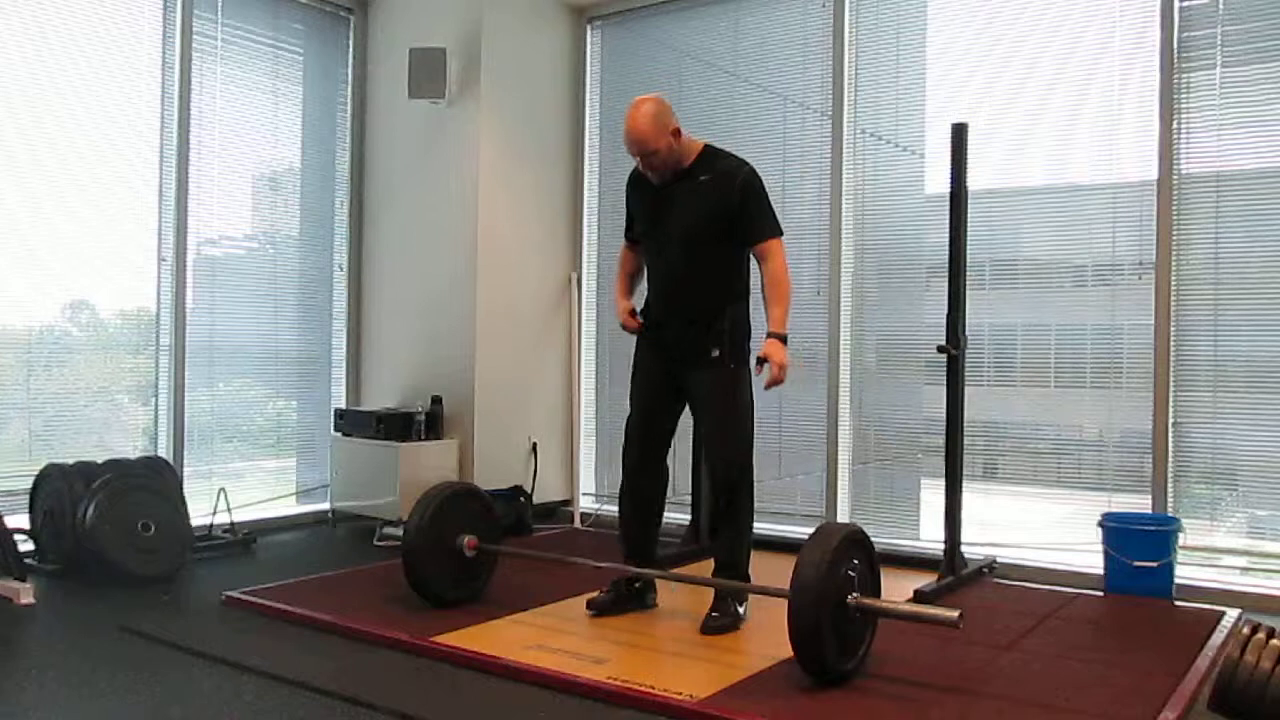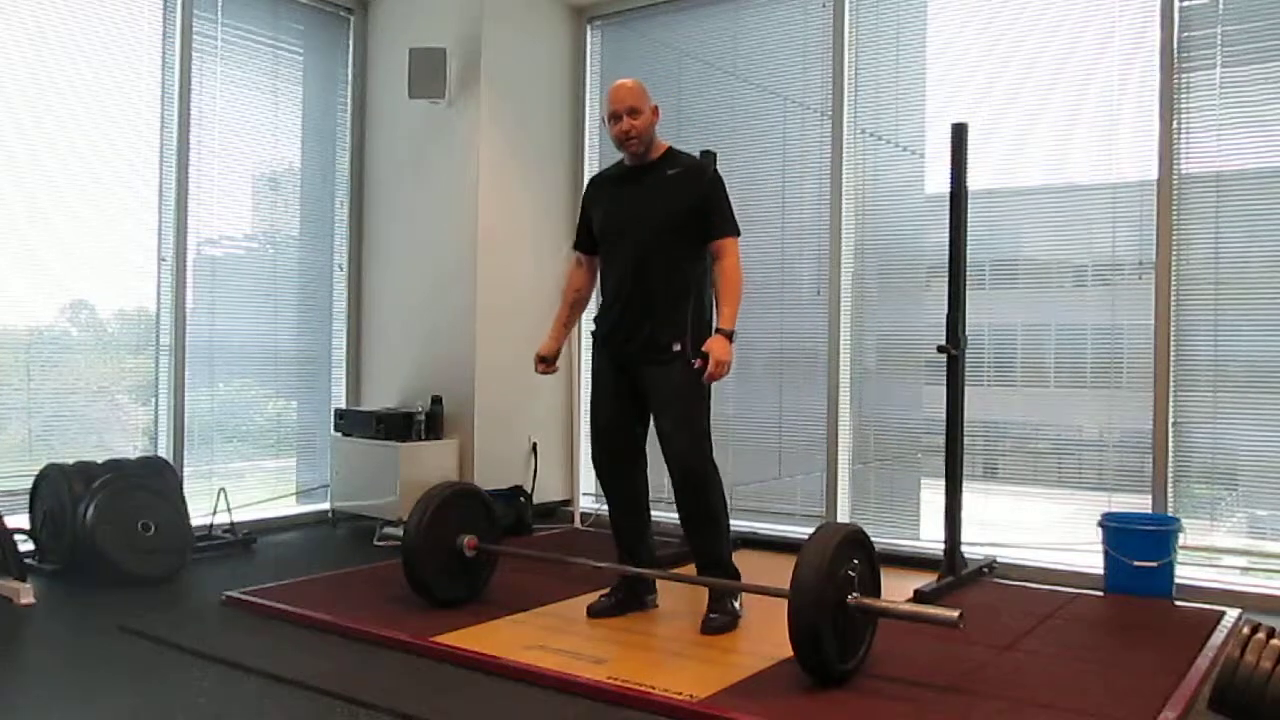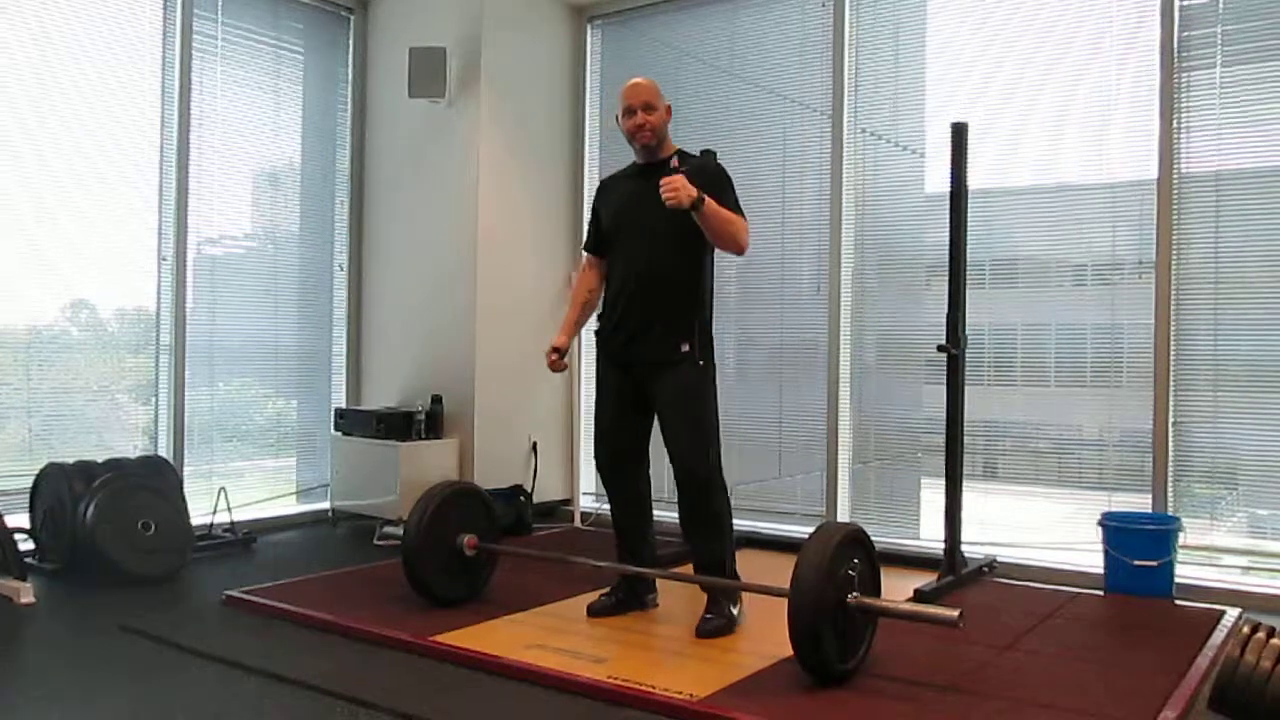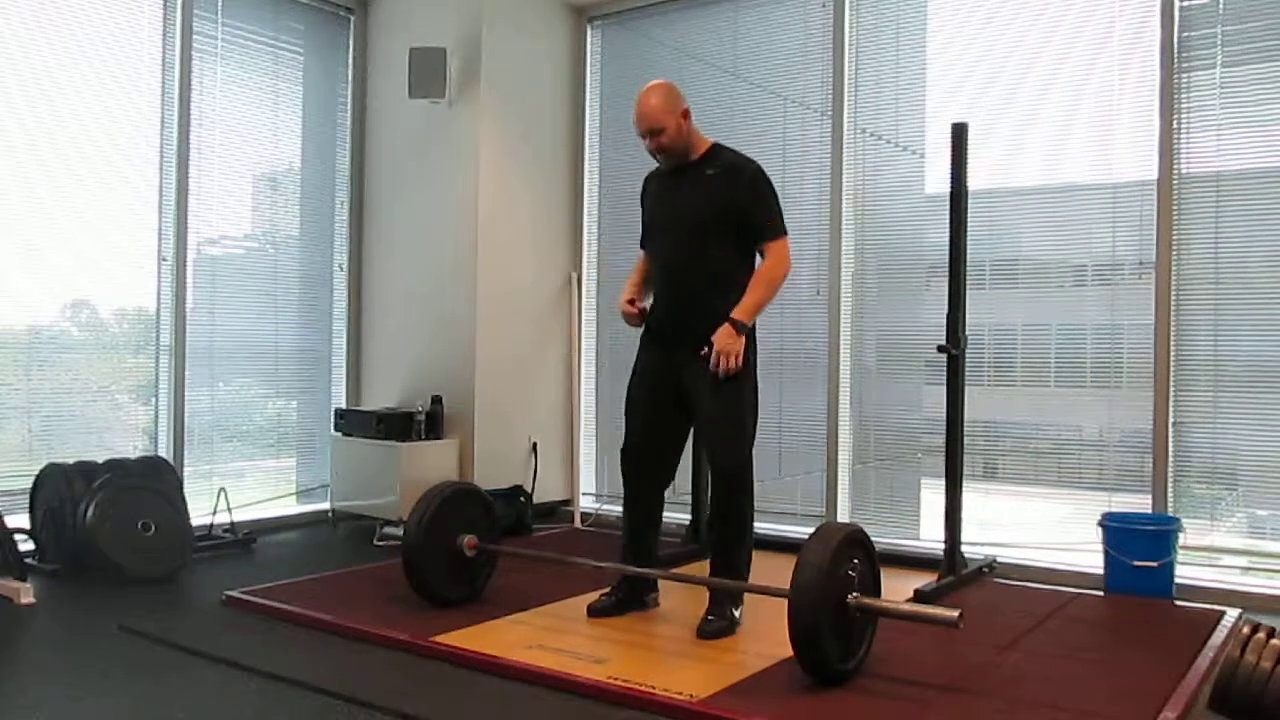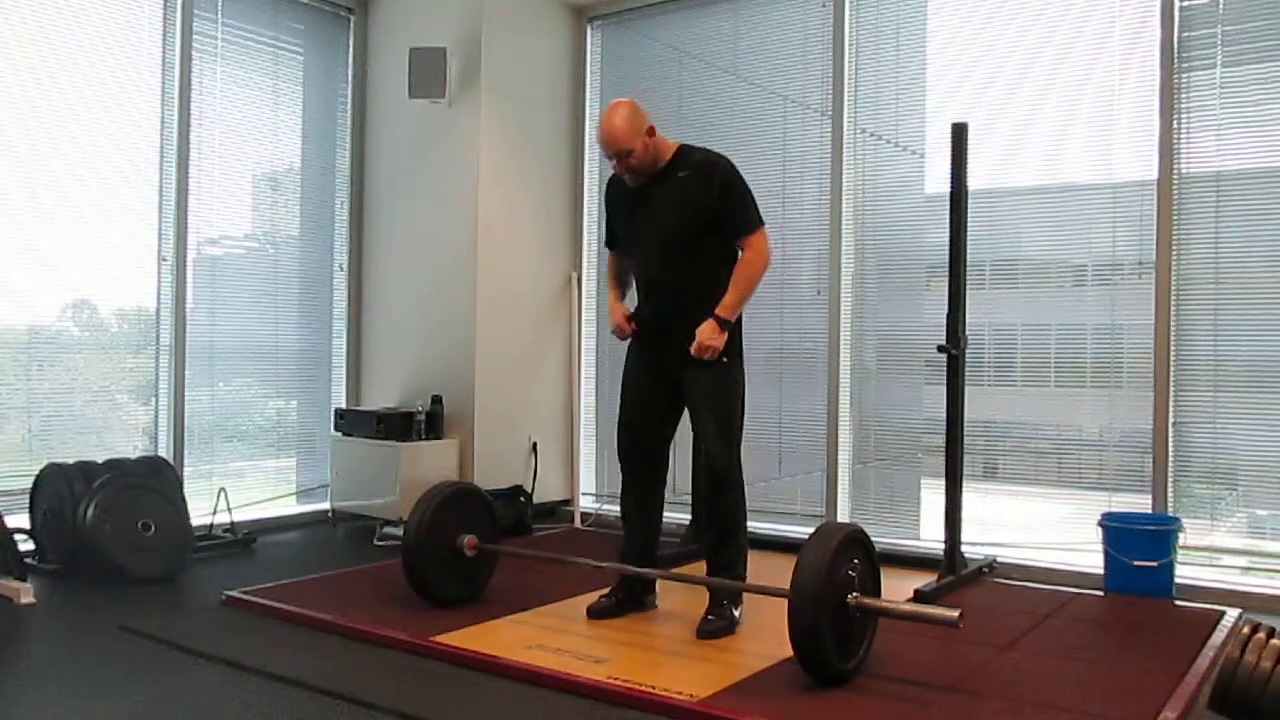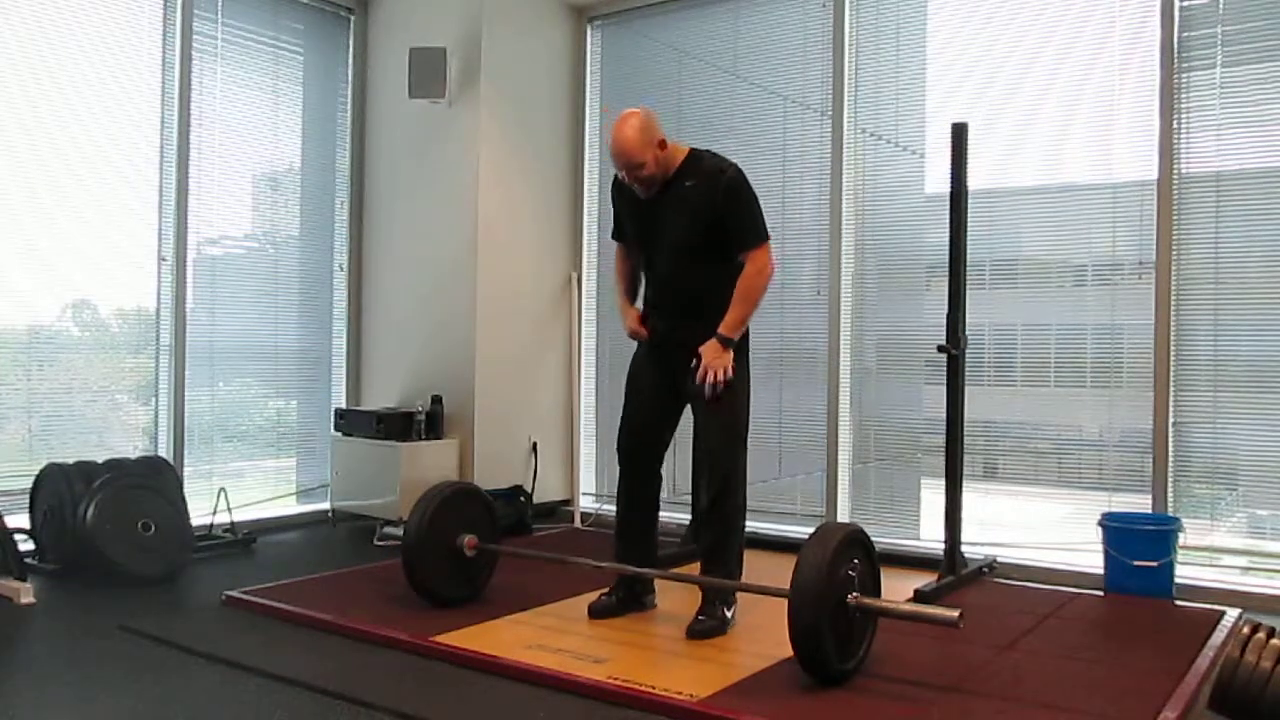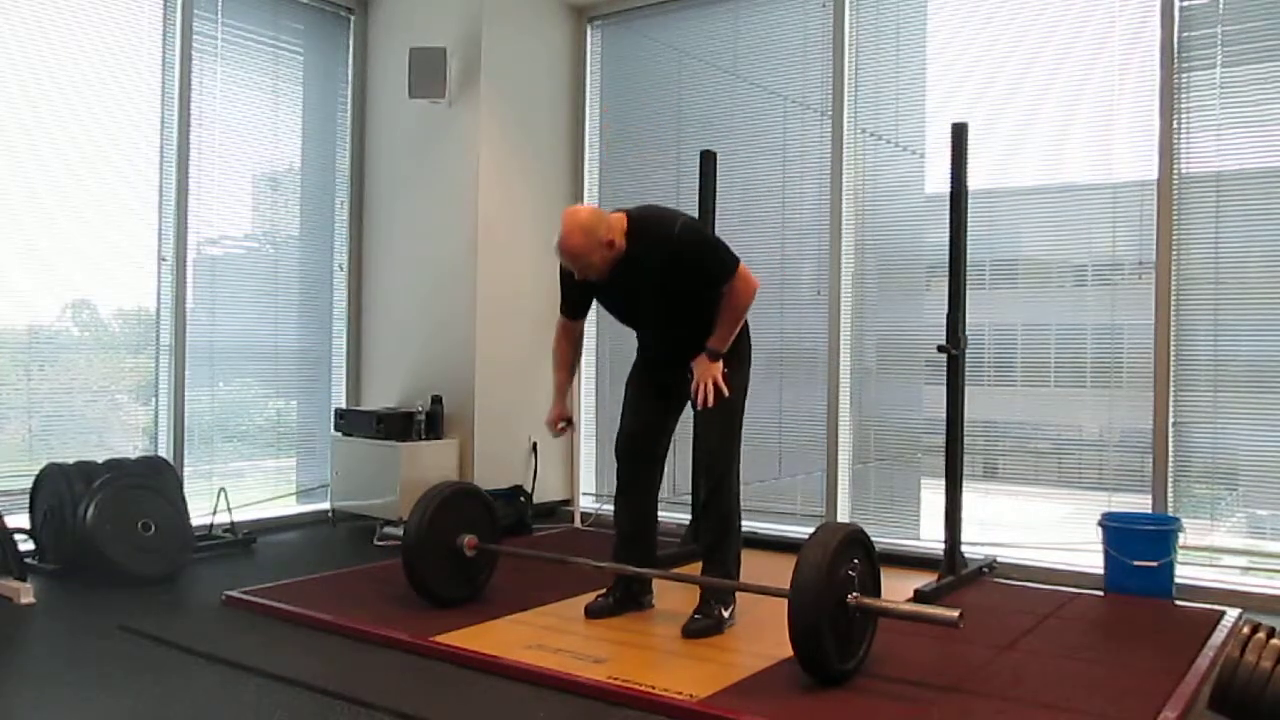
dt=0.5s
person 1, frame 1
left shoulder: (733, 178)
right shoulder: (639, 183)
left elbow: (771, 256)
left wrist: (776, 335)
right wrist: (623, 296)
left hip: (718, 347)
right hip: (655, 343)
left knee: (728, 465)
right knee: (640, 456)
left ankle: (731, 588)
right ankle: (635, 578)
person 1, frame 2
left shoulder: (695, 176)
right shoulder: (601, 187)
left elbow: (725, 256)
right elbow: (584, 266)
left wrist: (723, 332)
right wrist: (556, 335)
left hip: (677, 349)
right hip: (613, 350)
left knee: (690, 463)
right knee: (615, 462)
left ankle: (723, 585)
right ankle: (636, 580)
person 1, frame 3
left shoulder: (703, 172)
right shoulder: (611, 188)
left elbow: (739, 240)
right elbow: (593, 268)
left wrist: (694, 201)
right wrist: (566, 331)
left hip: (681, 350)
right hip: (618, 350)
left knee: (696, 466)
right knee: (617, 463)
left ankle: (723, 590)
right ankle: (637, 579)
person 1, frame 4
left shoulder: (739, 174)
right shoulder: (654, 184)
left elbow: (777, 257)
left wrist: (737, 323)
right wrist: (631, 292)
left hip: (718, 349)
right hip: (660, 346)
left knee: (728, 468)
right knee: (640, 460)
left ankle: (727, 593)
right ankle: (637, 579)
person 1, frame 5
left shoulder: (711, 173)
right shoulder: (618, 188)
left elbow: (756, 249)
left wrist: (721, 319)
right wrist: (615, 303)
left hip: (708, 343)
right hip: (649, 344)
left knee: (718, 464)
right knee: (638, 460)
left ankle: (726, 594)
right ankle: (636, 582)
person 1, frame 6
left shoulder: (721, 180)
right shoulder: (625, 188)
left elbow: (760, 263)
left wrist: (724, 339)
right wrist: (627, 305)
left hip: (713, 349)
right hip: (656, 345)
left knee: (719, 469)
right knee: (635, 457)
left ankle: (719, 595)
right ankle: (633, 582)
person 1, frame 7
left shoulder: (672, 235)
right shoulder: (579, 265)
left elbow: (743, 283)
right elbow: (569, 327)
left wrist: (712, 354)
right wrist: (560, 401)
left hip: (717, 352)
right hip: (657, 354)
left knee: (714, 461)
right knee: (634, 452)
left ankle: (719, 596)
right ankle: (633, 583)
